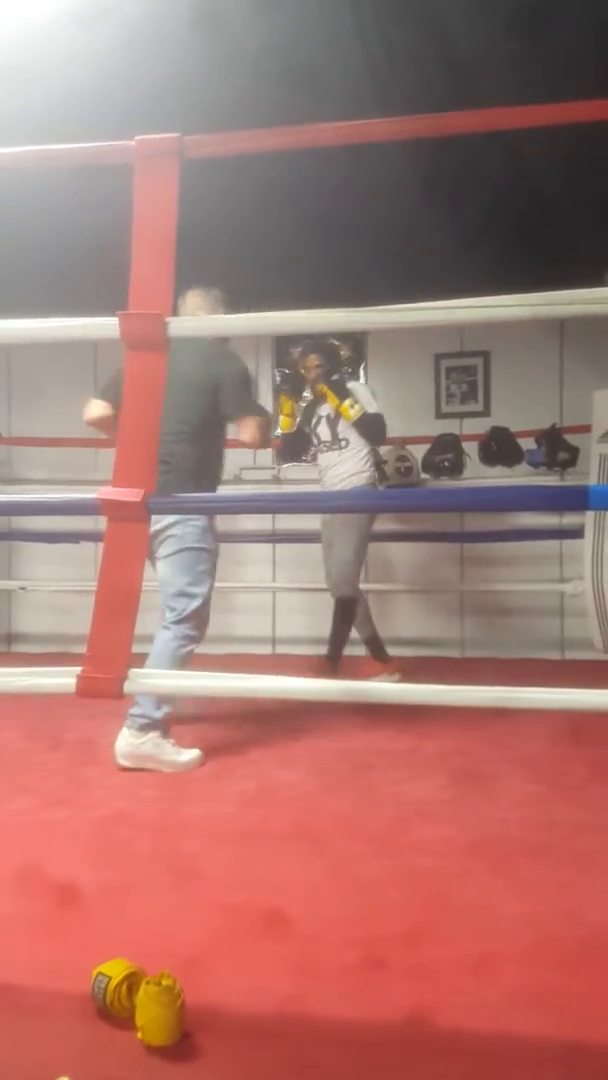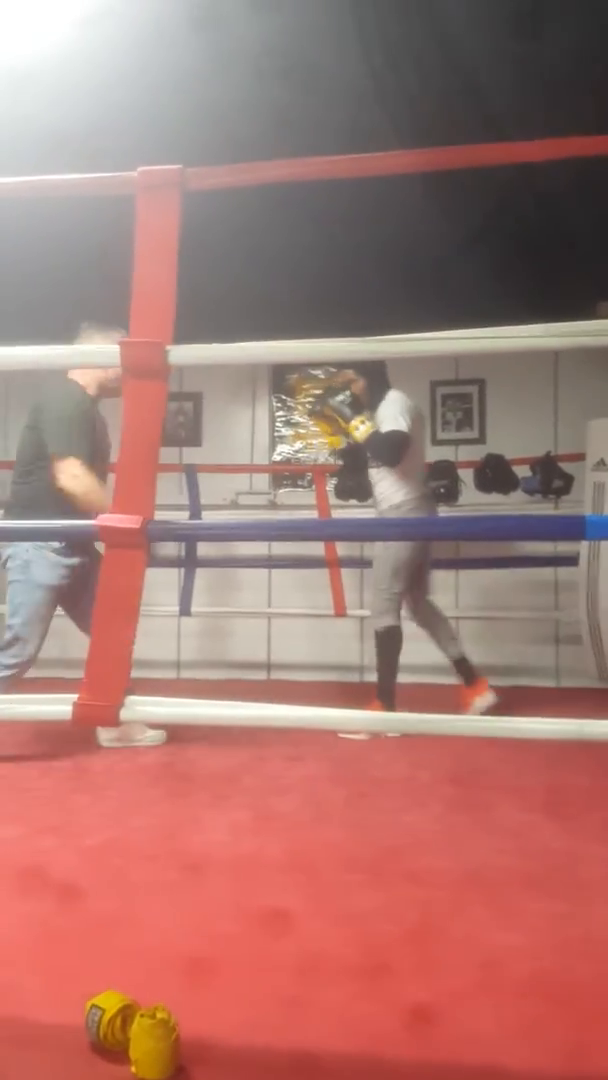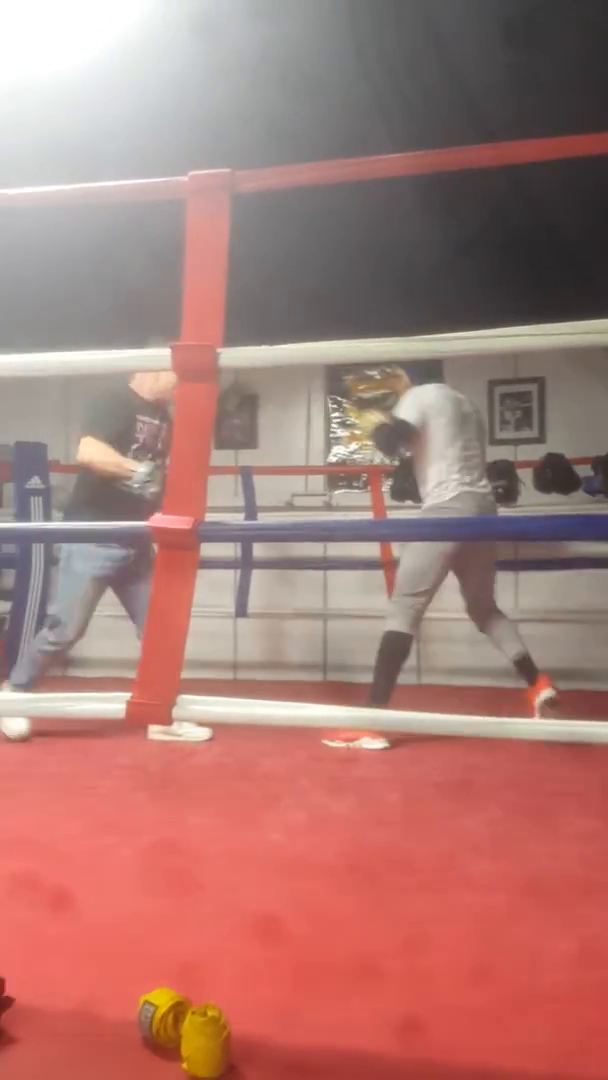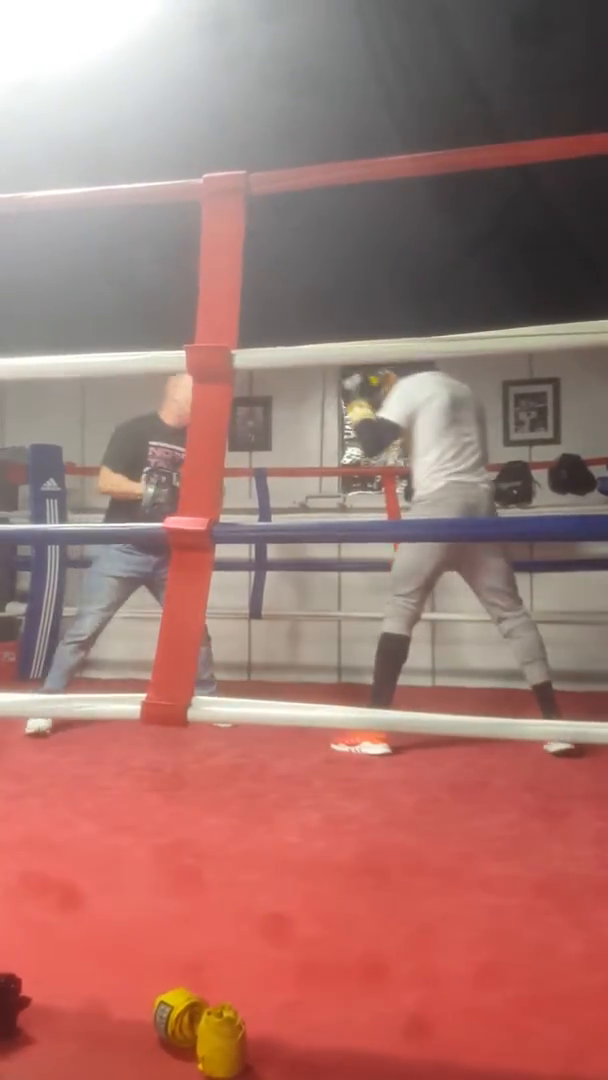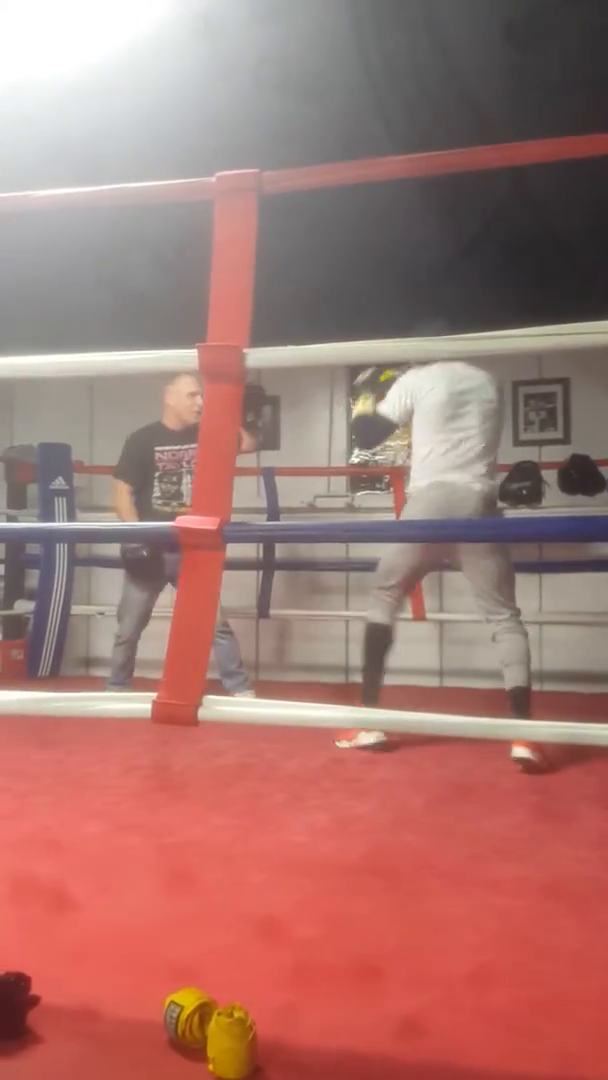
dt=0.7s
person 1, frame 1
right shoulder: (224, 362)
left elbow: (95, 413)
right elbow: (252, 434)
right wrist: (259, 417)
left knee: (176, 605)
right knee: (185, 614)
left ankle: (152, 699)
right ankle: (143, 731)
person 1, frame 2
left shoulder: (84, 406)
right shoulder: (67, 400)
right elbow: (71, 478)
left hip: (70, 545)
right hip: (38, 546)
left ankle: (114, 723)
person 1, frame 3
left shoulder: (161, 415)
right shoulder: (114, 403)
right elbow: (88, 452)
right wrist: (139, 472)
left hip: (135, 543)
right hip: (91, 538)
right knee: (64, 629)
person 1, frame 4
right shoulder: (135, 431)
right elbow: (106, 481)
right wrist: (150, 491)
left hip: (168, 553)
right hip: (123, 549)
right knee: (85, 627)
left ankle: (207, 700)
person 1, frame 5
right shoulder: (143, 440)
left elbow: (250, 443)
right elbow: (122, 492)
left wrist: (250, 418)
right wrist: (134, 538)
right hip: (150, 550)
left knee: (217, 624)
right knee: (128, 629)
left ankle: (241, 693)
right ankle: (115, 692)
person 2, frame 1
left shoulder: (355, 391)
right shoulder: (312, 407)
left elbow: (377, 434)
right elbow: (289, 452)
left wrist: (340, 395)
right wrist: (288, 403)
left hip: (357, 494)
left knee: (343, 578)
right knee: (341, 581)
left ankle: (330, 666)
right ankle: (382, 661)
person 2, frame 2
left shoulder: (394, 402)
right shoulder: (376, 410)
left elbow: (390, 452)
right elbow: (361, 458)
left wrist: (352, 418)
right wrist: (338, 421)
left hip: (404, 515)
right hip: (401, 515)
left knee: (383, 605)
right knee: (418, 602)
left ankle: (385, 708)
right ankle: (474, 686)
person 2, frame 3
left shoulder: (423, 395)
right shoulder: (461, 403)
left elbow: (388, 441)
left hip: (447, 514)
right hip: (481, 510)
left knee: (403, 608)
right knee: (484, 610)
right ankle: (538, 685)
person 2, frame 4
left shoulder: (410, 386)
right shoulder: (461, 391)
left elbow: (372, 444)
left wrist: (358, 402)
left hip: (438, 506)
right hip: (479, 505)
left knee: (401, 609)
right knee: (511, 612)
left ankle: (374, 729)
right ankle: (554, 722)
person 2, frame 5
left shoulder: (413, 380)
right shoulder: (488, 384)
left elbow: (366, 437)
left wrist: (365, 398)
left hip: (428, 504)
right hip: (477, 508)
left knee: (383, 599)
right knee: (504, 618)
right ankle: (524, 734)
